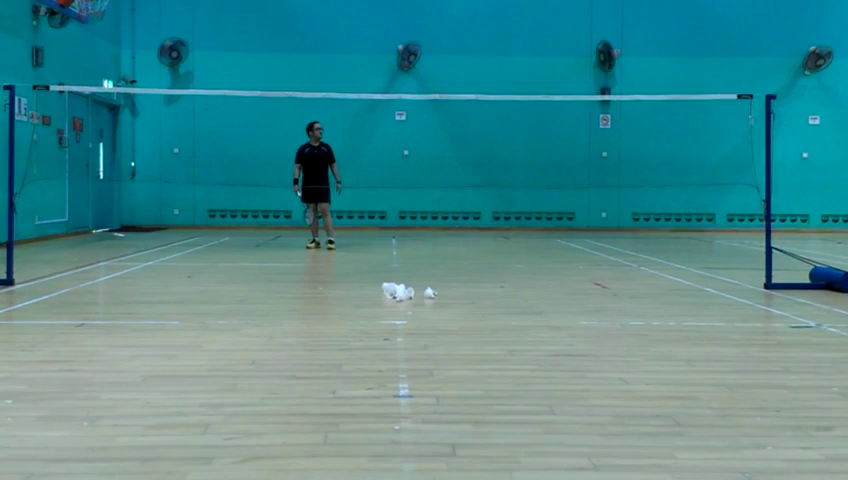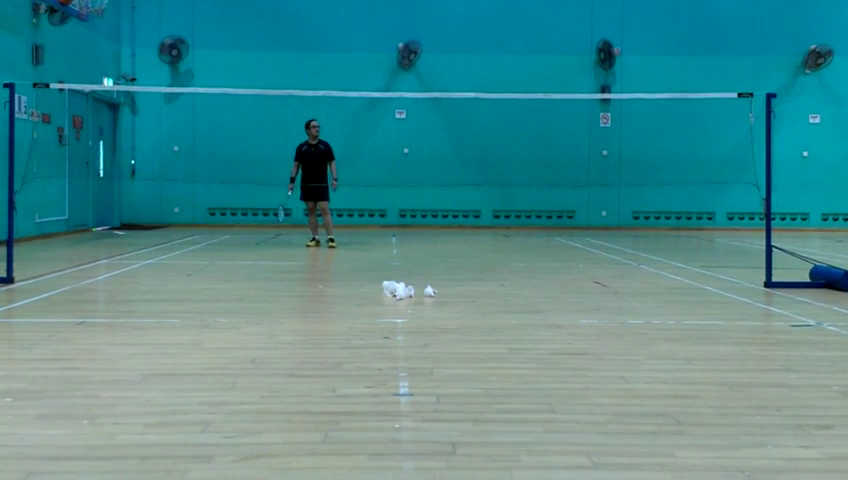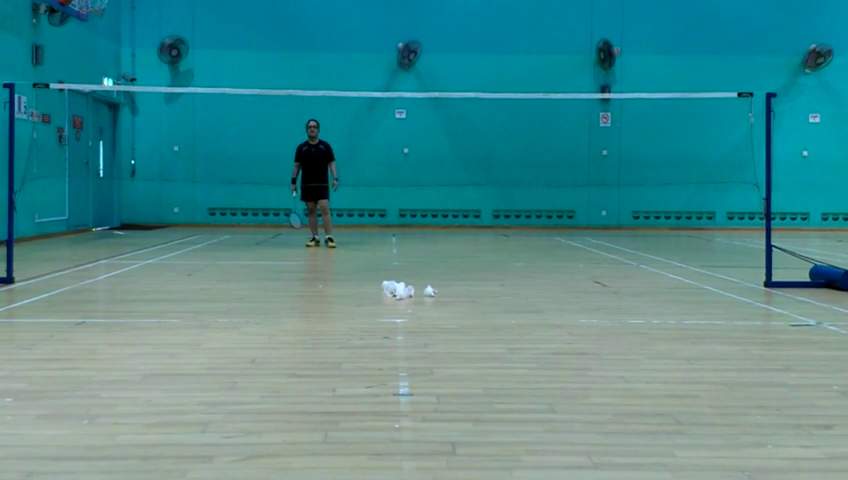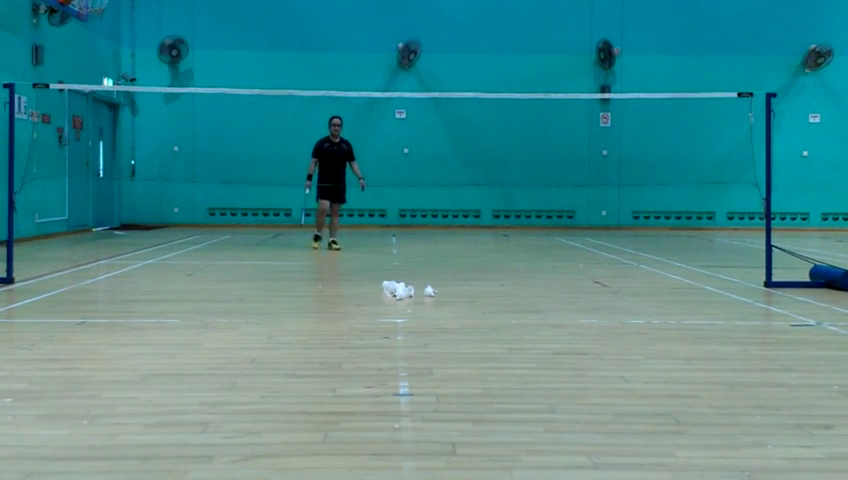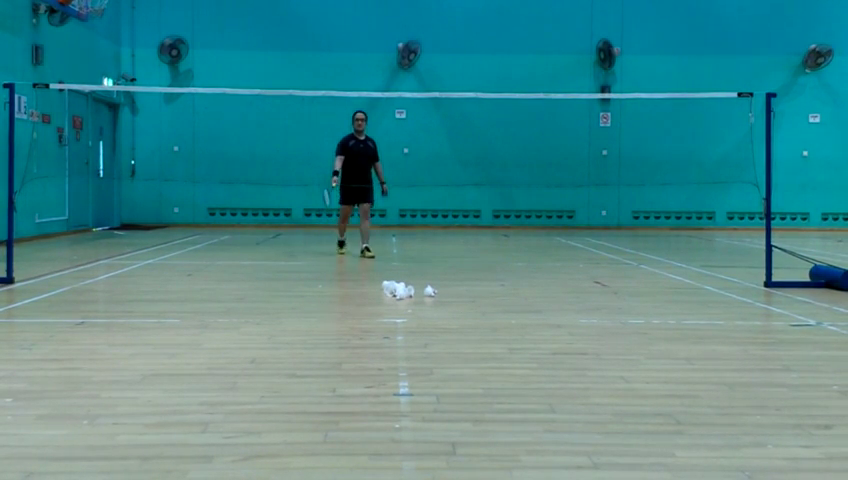
dt=1s
person 1, frame 1
left shoulder: (326, 148)
right shoulder: (303, 149)
left elbow: (333, 165)
right elbow: (297, 167)
left wrist: (338, 181)
right wrist: (295, 182)
left hip: (323, 186)
right hip: (308, 186)
left knee: (325, 212)
right knee: (312, 213)
left ankle: (330, 239)
right ankle: (315, 240)
person 1, frame 2
left shoulder: (325, 145)
right shoulder: (301, 147)
left elbow: (332, 162)
right elbow: (296, 165)
left wrist: (335, 178)
right wrist: (292, 181)
left hip: (322, 184)
right hip: (306, 185)
left knee: (325, 210)
right knee: (311, 211)
left ankle: (331, 237)
right ankle: (315, 238)
person 1, frame 3
left shoulder: (325, 146)
right shoulder: (301, 147)
left elbow: (331, 163)
right elbow: (297, 165)
left wrist: (335, 178)
right wrist: (293, 181)
left hip: (322, 184)
right hip: (307, 185)
left knee: (325, 209)
right knee: (311, 211)
left ankle: (329, 237)
right ankle: (315, 238)
person 1, frame 4
left shoulder: (346, 144)
right shoulder: (321, 143)
left elbow: (353, 163)
right elbow: (314, 161)
left wrist: (360, 178)
right wrist: (309, 178)
left hip: (340, 185)
right hip: (324, 184)
left knee: (335, 213)
right knee: (323, 209)
left ankle: (332, 240)
right ankle: (317, 234)
person 1, frame 5
left shoulder: (371, 143)
right shoulder: (345, 141)
left elbow: (376, 164)
right elbow: (339, 159)
left wrist: (382, 182)
right wrist: (336, 174)
left hip: (366, 186)
right hip: (348, 185)
left knee: (365, 216)
right knee: (345, 215)
left ankle: (365, 247)
right ankle: (341, 240)
